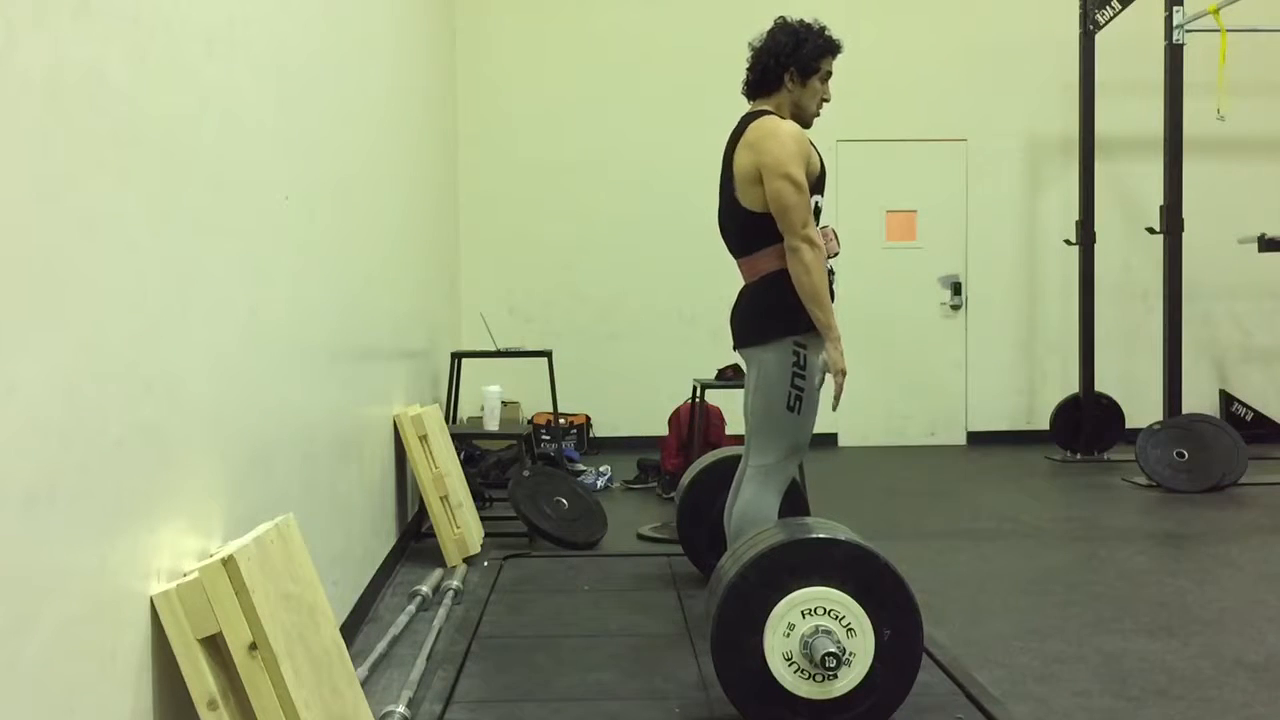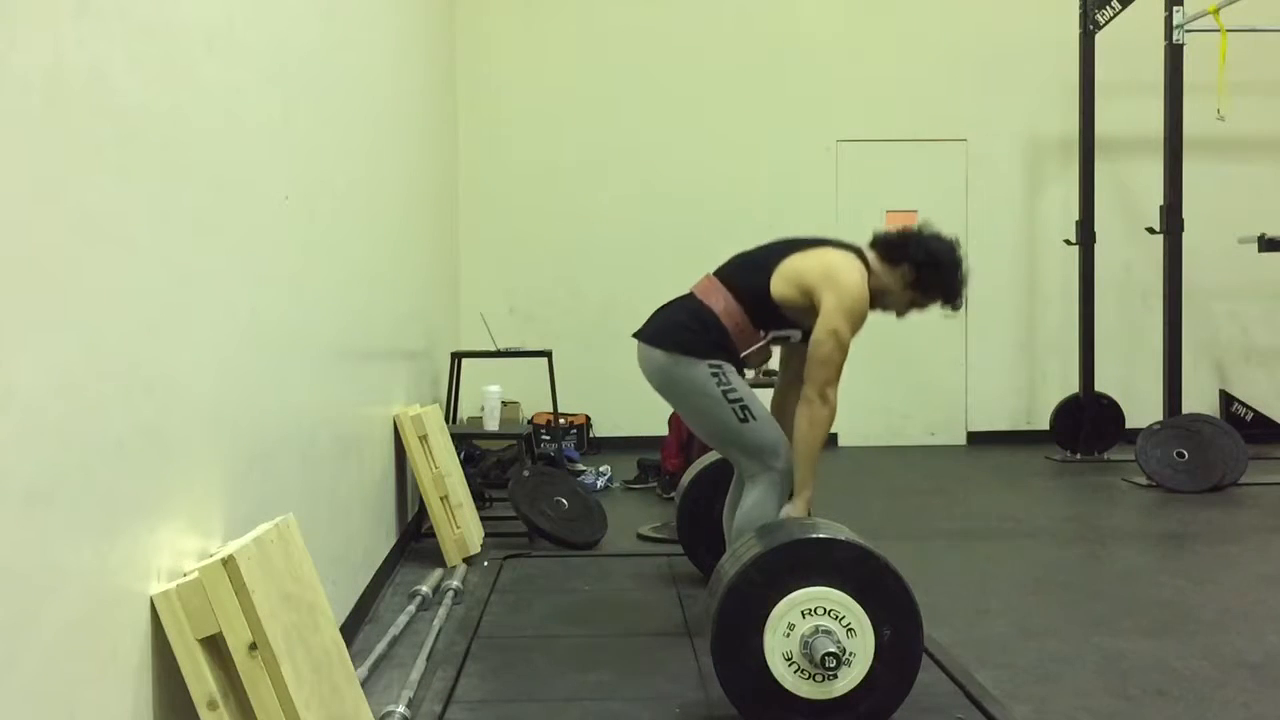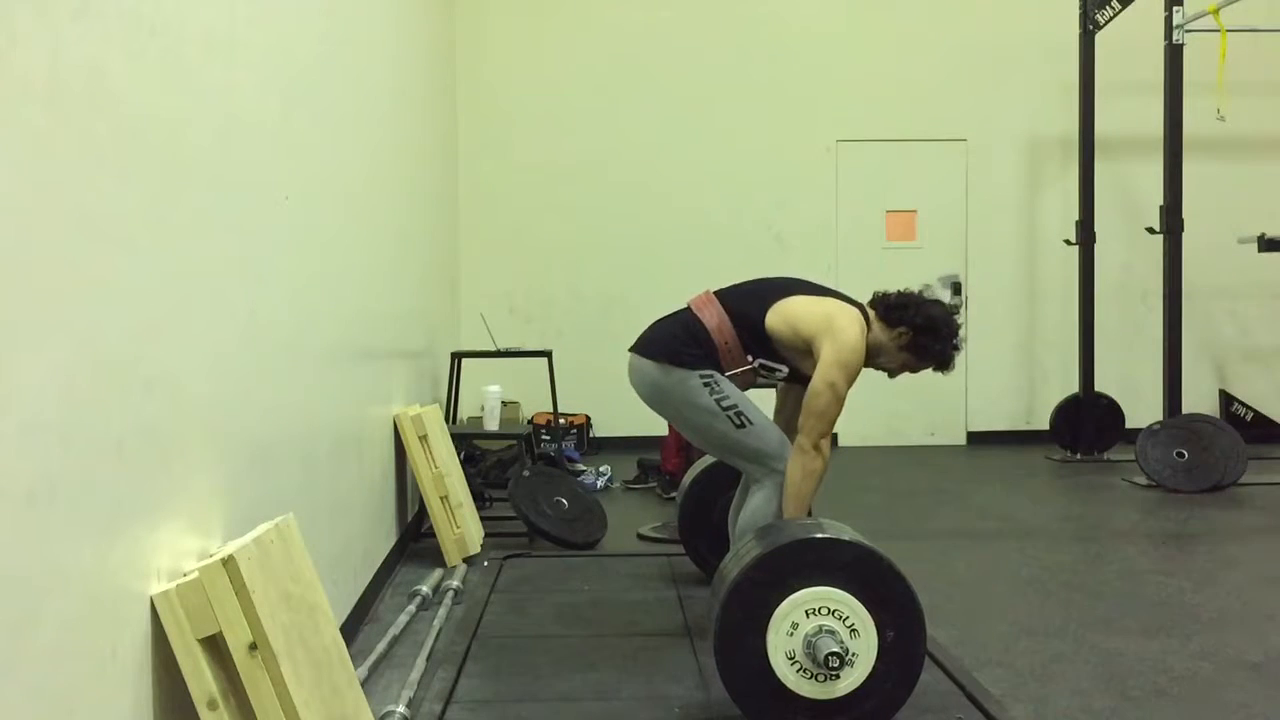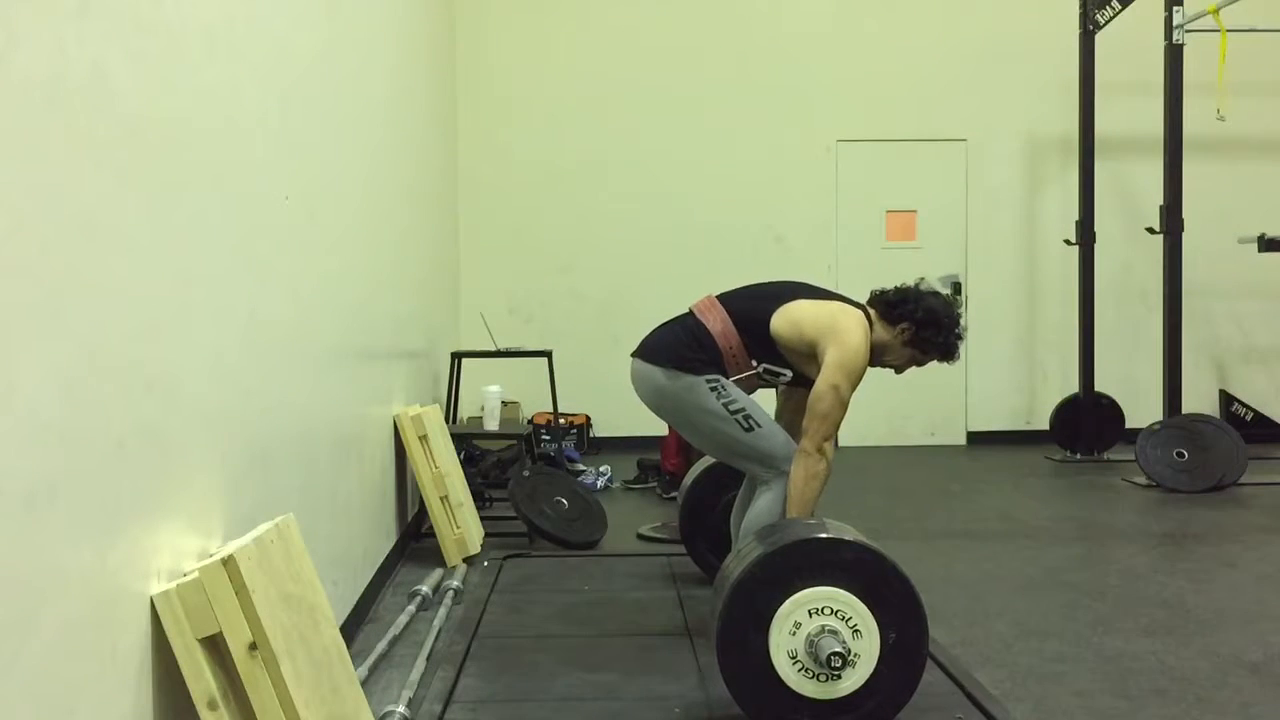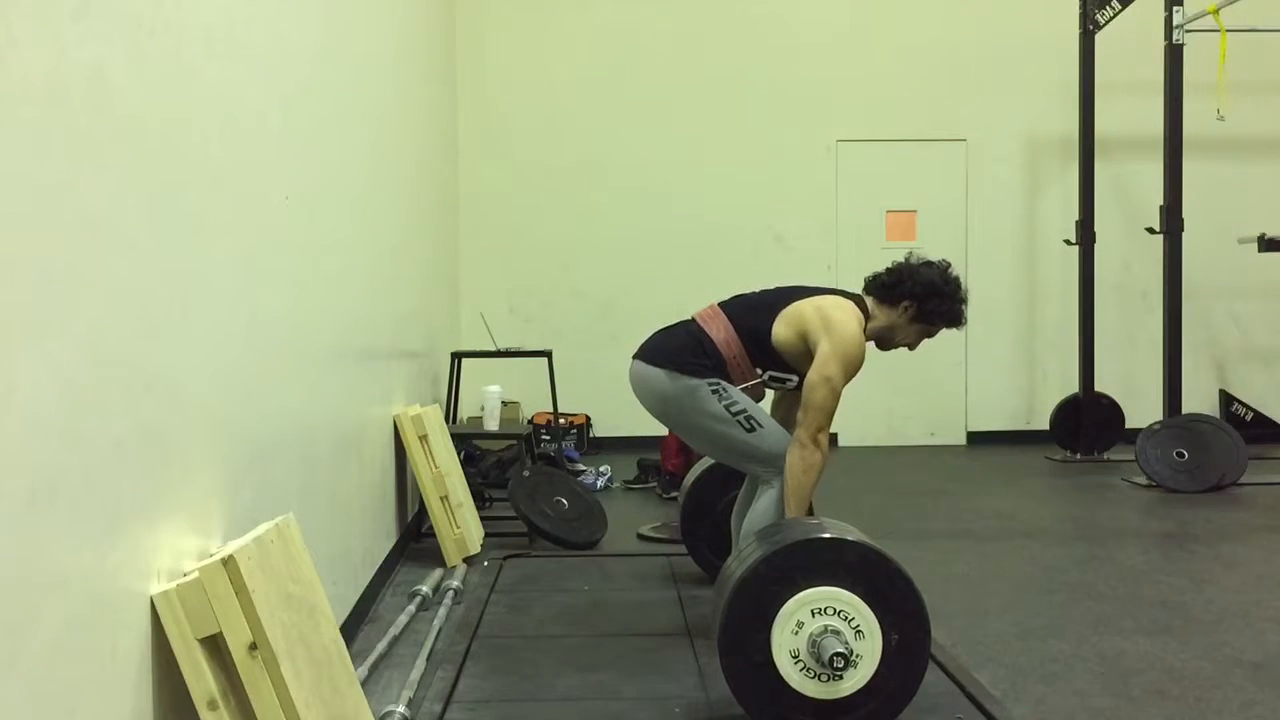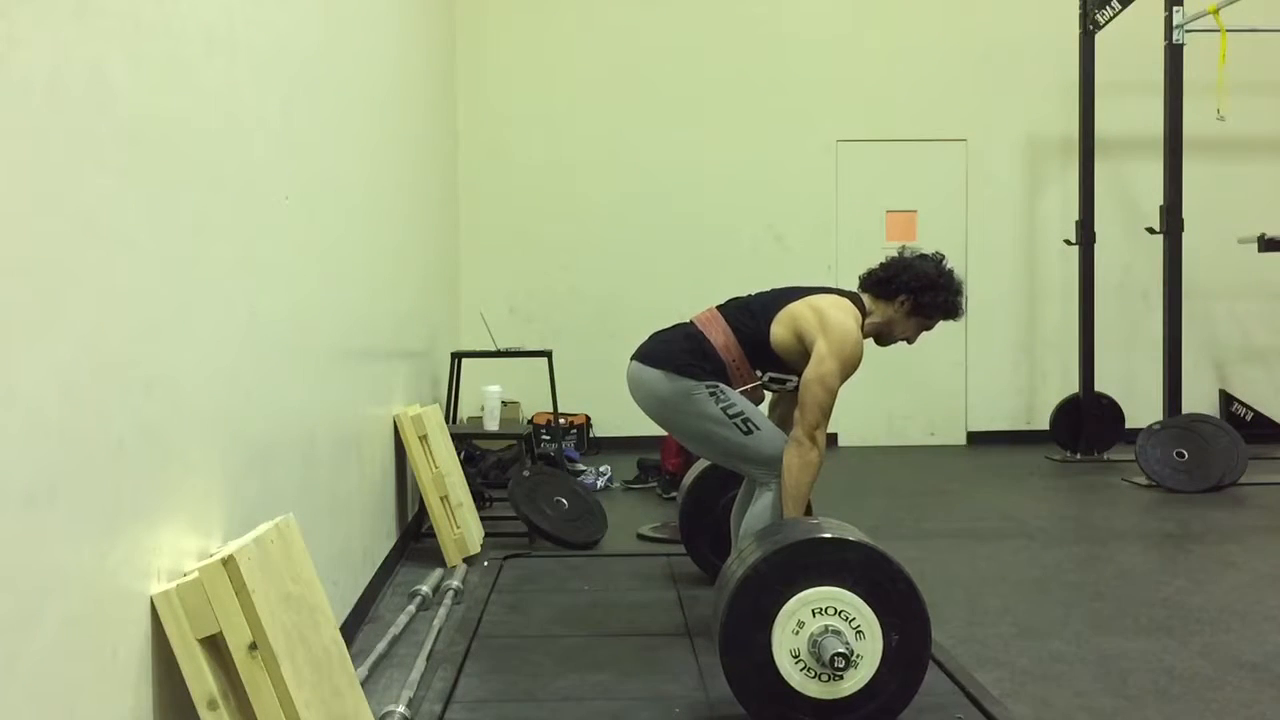
dt=0.5s
person 1, frame 1
left shoulder: (752, 135)
right shoulder: (780, 136)
right elbow: (802, 244)
right wrist: (832, 339)
left hip: (763, 316)
right hip: (784, 322)
left knee: (761, 466)
right knee: (772, 470)
person 1, frame 2
left shoulder: (836, 267)
right shoulder: (850, 285)
left elbow: (794, 385)
right elbow: (819, 396)
left wrist: (790, 464)
right wrist: (800, 498)
left hip: (673, 341)
right hip: (683, 348)
left knee: (762, 463)
right knee: (770, 467)
person 1, frame 3
left shoulder: (833, 322)
right shoulder: (847, 340)
left elbow: (790, 431)
right elbow: (812, 445)
left hip: (663, 357)
right hip: (675, 364)
left knee: (767, 463)
right knee: (774, 467)
person 1, frame 4
left shoulder: (836, 324)
right shoulder: (850, 342)
left elbow: (791, 432)
right elbow: (815, 449)
left hip: (665, 360)
right hip: (678, 368)
left knee: (771, 465)
right knee: (781, 469)
person 1, frame 5
left shoulder: (835, 314)
right shoulder: (846, 333)
left elbow: (788, 416)
right elbow: (810, 438)
left hip: (662, 363)
right hip: (678, 375)
left knee: (773, 465)
right knee: (780, 470)
person 1, frame 6
left shoulder: (833, 315)
right shoulder: (843, 333)
left elbow: (785, 415)
right elbow: (807, 437)
left hip: (661, 366)
right hip: (675, 377)
left knee: (771, 466)
right knee: (780, 471)
